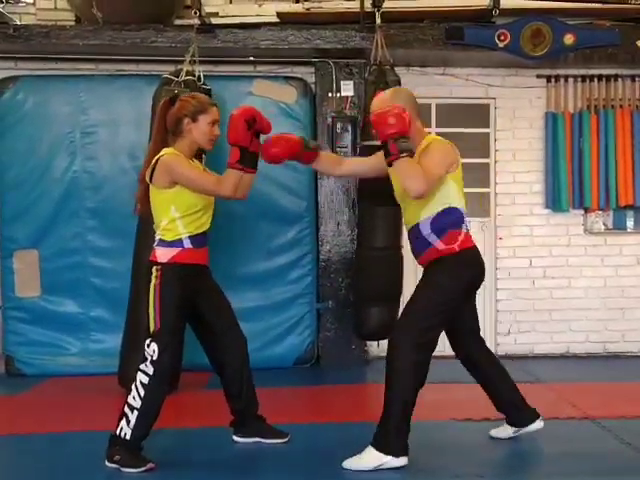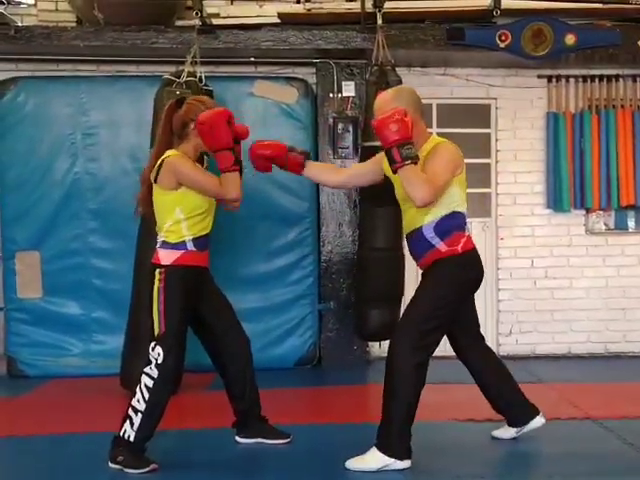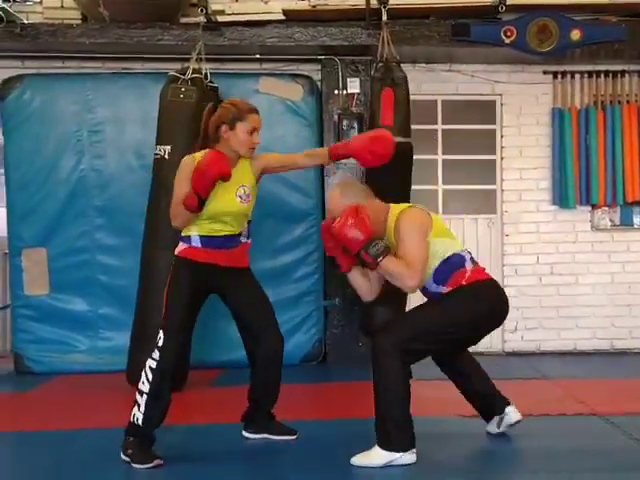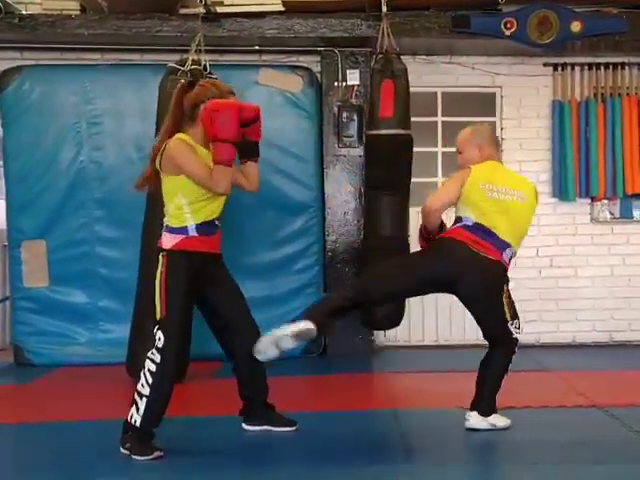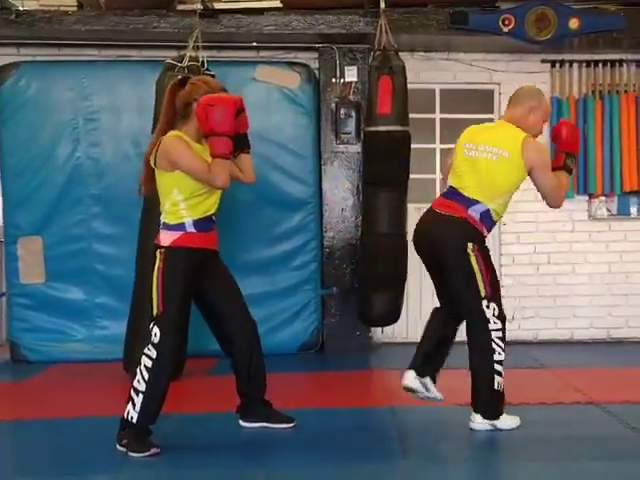
dt=0.5s
person 1, frame 1
left shoulder: (193, 164)
right shoulder: (169, 162)
left elbow: (240, 191)
right elbow: (226, 189)
left wrist: (251, 145)
right wrist: (239, 143)
left hip: (197, 270)
right hip: (171, 271)
left knee: (232, 344)
right knee: (161, 358)
left ankle: (247, 422)
right ankle: (122, 446)
person 1, frame 2
left shoulder: (192, 165)
right shoulder: (174, 162)
left elbow: (232, 200)
right elbow: (231, 193)
left wrist: (232, 149)
right wrist: (224, 148)
left hip: (197, 271)
right hip: (174, 271)
left knee: (235, 344)
right knee: (166, 359)
left ankle: (249, 423)
right ankle: (125, 447)
person 1, frame 3
left shoulder: (256, 164)
right shoulder: (192, 164)
left elbow: (310, 158)
right elbow: (178, 220)
left wrist: (351, 147)
right wrist: (201, 189)
left hip: (235, 266)
right hip: (193, 264)
left knee: (267, 341)
right knee: (170, 348)
left ankle: (258, 419)
right ankle: (138, 437)
person 1, frame 4
left shoulder: (213, 147)
right shoulder: (177, 146)
left elbow: (250, 185)
right elbow: (219, 186)
left wrist: (248, 141)
right wrist: (225, 140)
left hip: (210, 256)
right hip: (180, 256)
left knee: (245, 332)
right knee: (170, 344)
left ankle: (256, 411)
right ankle: (136, 433)
person 1, frame 5
left shoulder: (204, 145)
right shoulder: (172, 143)
left elbow: (247, 176)
right elbow: (219, 179)
left wrist: (238, 134)
right wrist: (221, 134)
left hip: (207, 252)
right hip: (178, 253)
left knee: (243, 328)
right knee: (166, 340)
left ankle: (253, 407)
right ankle: (132, 429)
person 2, frame 1
left shoulder: (439, 148)
right shoulder: (396, 155)
left elbow: (416, 187)
right elbow: (340, 166)
left wrist: (398, 143)
right wrist: (300, 149)
left hip: (455, 263)
right hip: (450, 266)
left knee: (405, 344)
right knee: (469, 344)
left ankle: (389, 447)
right ankle: (522, 417)
person 2, frame 2
left shoulder: (445, 151)
right shoulder: (394, 158)
left elbow: (423, 196)
right elbow: (339, 178)
left wrist: (400, 150)
right wrist: (288, 158)
left hip: (455, 265)
right hip: (446, 268)
left knee: (407, 346)
right knee: (469, 344)
left ankle: (393, 450)
right ankle: (523, 414)
person 2, frame 3
left shoulder: (408, 218)
right shoulder: (383, 230)
left elbow: (411, 280)
right elbow: (369, 293)
left wrist: (370, 249)
right wrist: (345, 258)
left hip: (477, 298)
right hip: (484, 299)
left knee: (388, 345)
right knee: (447, 350)
left ankle: (396, 445)
right ankle: (499, 409)
person 2, frame 4
left shoulder: (469, 175)
right shoulder: (531, 190)
left elbow: (432, 206)
left wrist: (432, 234)
left hip: (445, 256)
right hip: (487, 273)
left knee: (363, 288)
right knee: (505, 341)
left ankle: (308, 324)
right ankle: (482, 412)
person 2, frame 5
left shoulder: (471, 133)
right shoulder: (528, 146)
right elbow: (555, 199)
right wrist: (567, 161)
left hip: (430, 225)
right hip: (461, 234)
left knee: (453, 307)
right knee: (487, 321)
left ankle: (419, 373)
right ankle: (487, 413)
